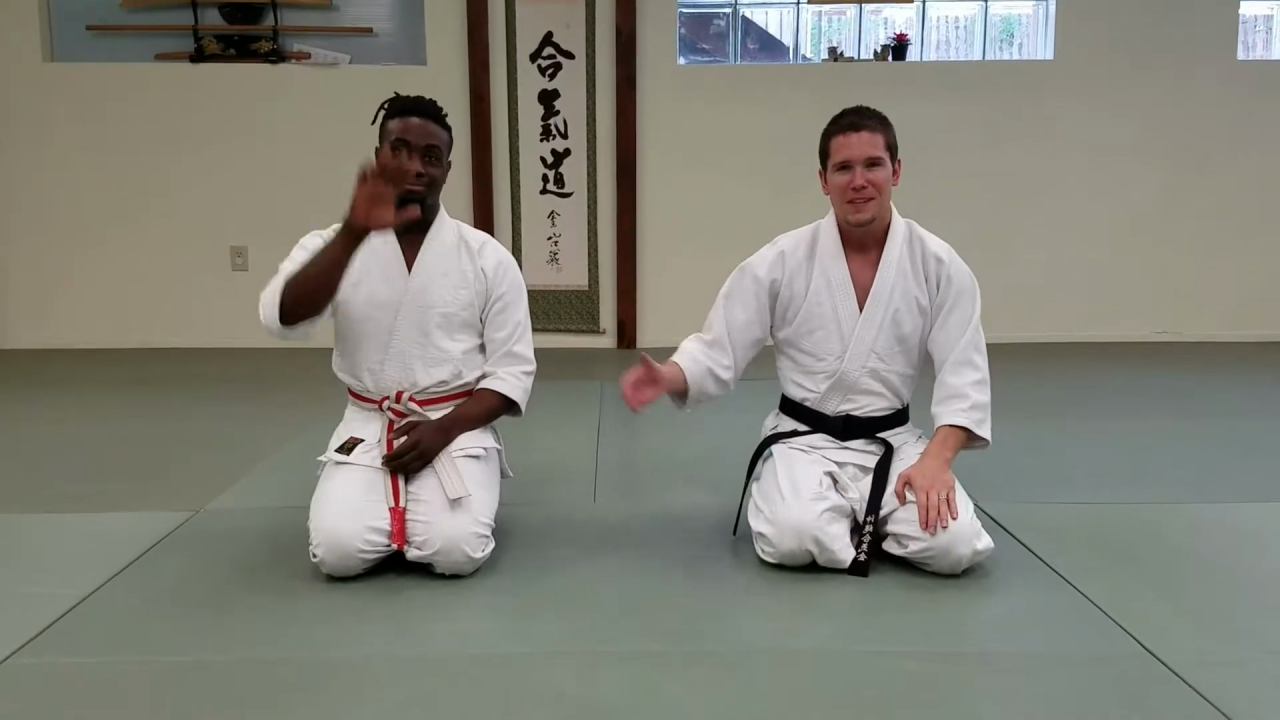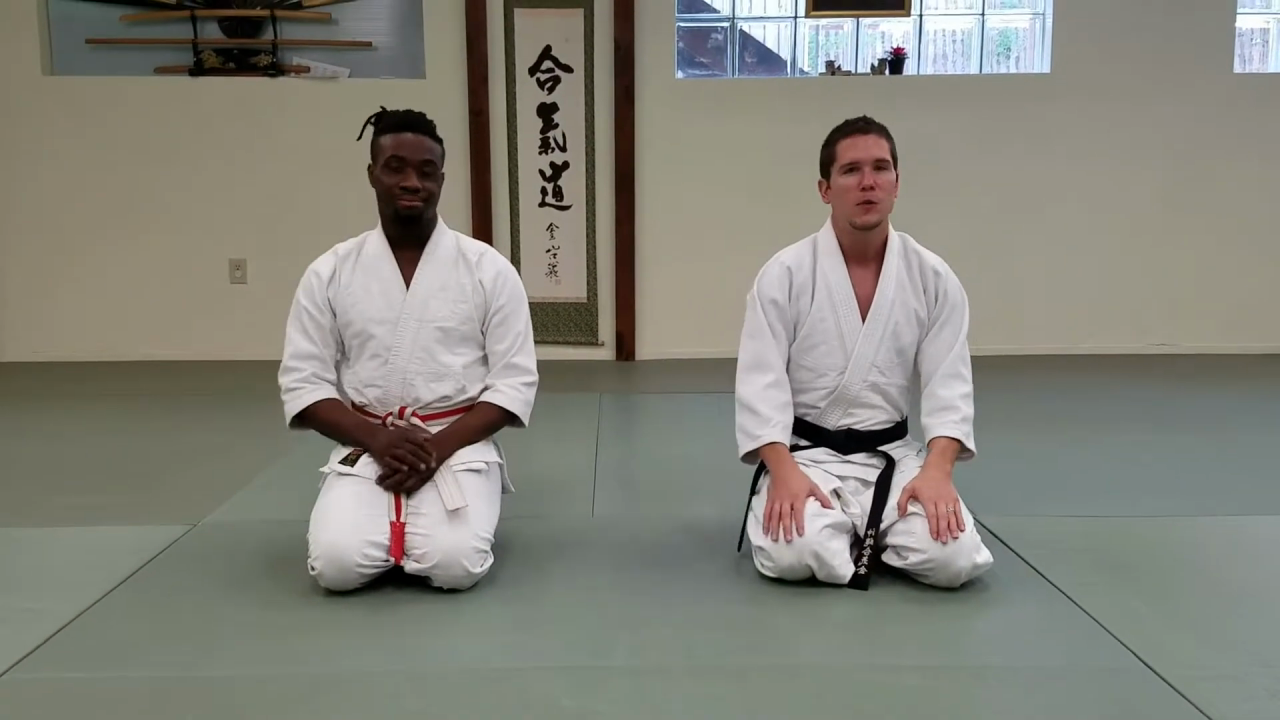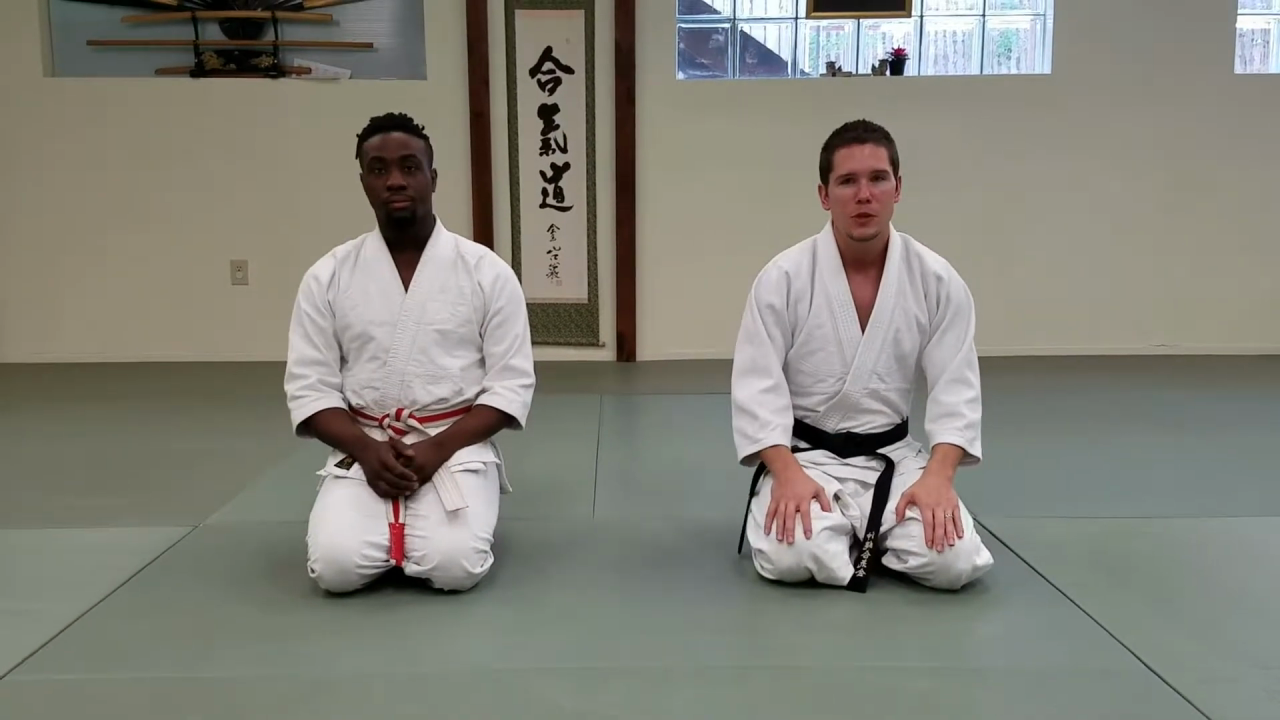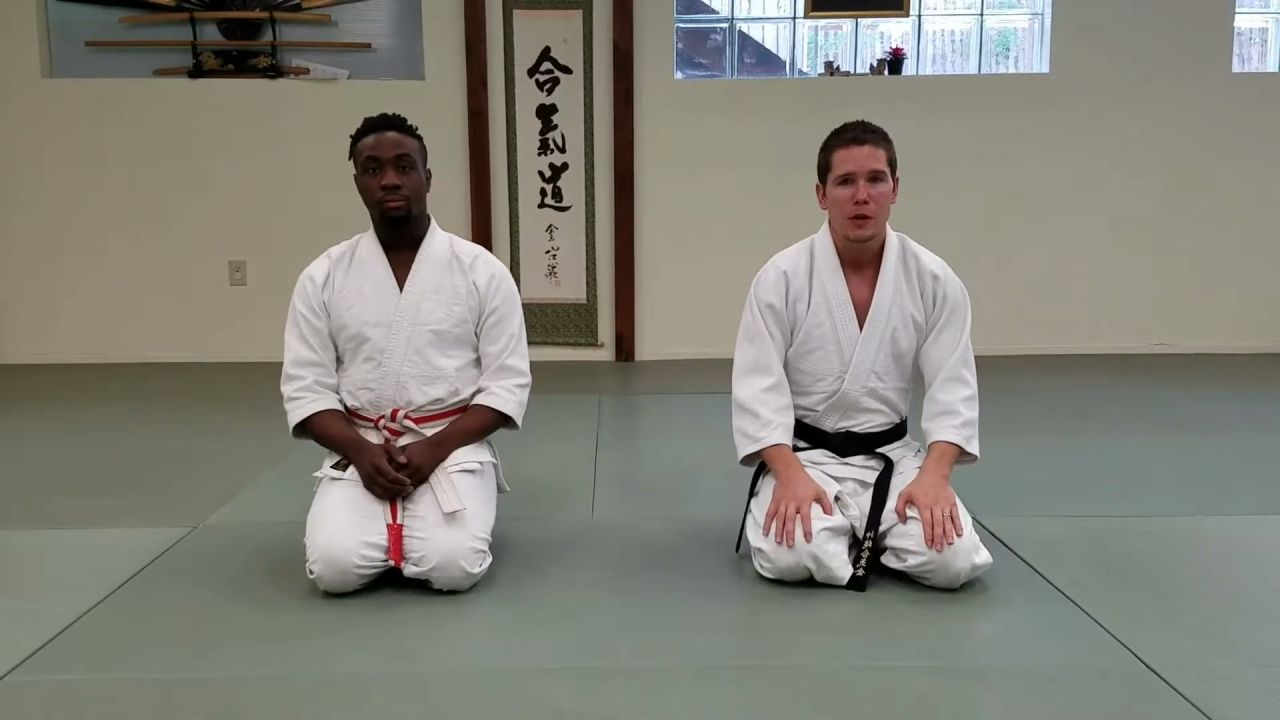
dt=0.4s
person 1, frame 1
left shoulder: (487, 258)
right shoulder: (335, 245)
left elbow: (512, 369)
right elbow: (283, 317)
left wrist: (442, 430)
right wrist: (354, 233)
left hip: (456, 429)
right hip: (366, 428)
left knee: (455, 550)
right knee: (338, 552)
left ankle: (433, 504)
right ankle: (393, 508)
person 1, frame 2
left shoulder: (489, 269)
right shoulder: (330, 272)
left elbow: (515, 381)
right elbow: (302, 382)
left wrist: (440, 446)
right wrist: (376, 439)
left hip: (457, 444)
right hip: (367, 446)
left knee: (455, 564)
right knee: (337, 565)
right ankle: (400, 523)
person 1, frame 3
left shoulder: (486, 271)
right shoulder: (328, 276)
left elbow: (511, 385)
right elbow: (309, 388)
left wrist: (437, 449)
right wrist: (368, 449)
left hip: (455, 444)
right hip: (365, 448)
left knee: (454, 565)
right knee: (336, 568)
right ankle: (392, 523)
person 1, frame 4
left shoulder: (482, 270)
right shoulder: (323, 277)
left elbow: (508, 384)
right elbow: (306, 389)
left wrist: (435, 449)
right wrist: (362, 451)
left hip: (453, 443)
right hip: (361, 448)
left knee: (453, 566)
right knee: (335, 567)
left ankle: (423, 523)
right ankle: (392, 525)
person 2, frame 1
left shoulder: (938, 265)
right shoulder: (781, 260)
left elbow: (964, 373)
right elbow: (717, 351)
left wrist: (937, 460)
right wrist: (664, 376)
left hip: (893, 443)
right hip: (805, 439)
left knee: (955, 546)
right knee: (791, 539)
left ankle: (861, 519)
right ankle: (856, 520)
person 2, frame 2
left shoulder: (932, 277)
right shoulder: (784, 273)
left elbow: (949, 386)
right elbow: (760, 384)
left wrist: (936, 471)
right wrist: (784, 472)
left hip: (893, 455)
right hip: (807, 455)
left knee: (952, 558)
right knee: (792, 554)
left ankle: (864, 533)
right ankle: (849, 532)
person 2, frame 3
left shoulder: (937, 280)
right shoulder: (782, 277)
left elbow: (956, 388)
right elbow: (757, 387)
left wrist: (937, 477)
right wrist: (788, 474)
left hip: (894, 457)
right hip: (805, 456)
left knee: (953, 561)
right knee: (792, 556)
left ankle: (864, 535)
right ankle: (857, 537)
person 2, frame 4
left shoulder: (933, 279)
right shoulder: (781, 277)
left elbow: (952, 388)
right elbow: (758, 387)
left wrist: (933, 475)
right wrist: (790, 475)
left hip: (893, 456)
right hip: (805, 455)
left knee: (952, 559)
right knee: (789, 556)
left ankle: (863, 536)
right ankle: (857, 536)
